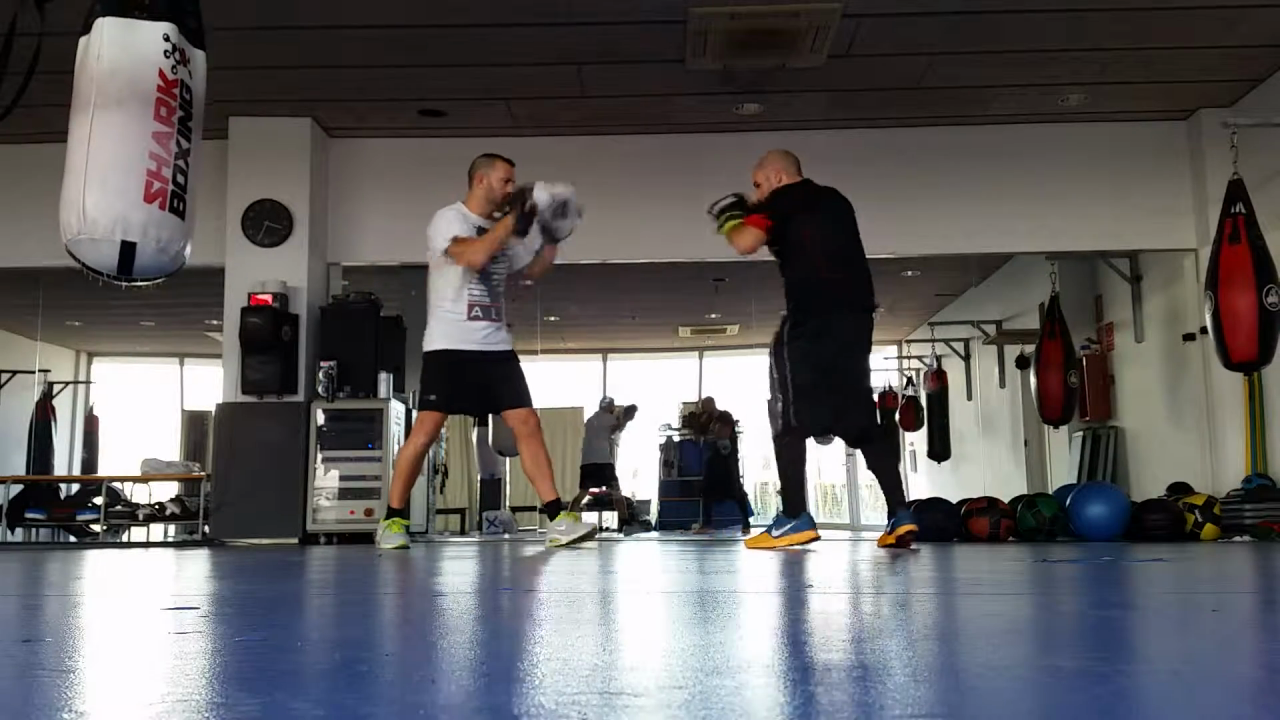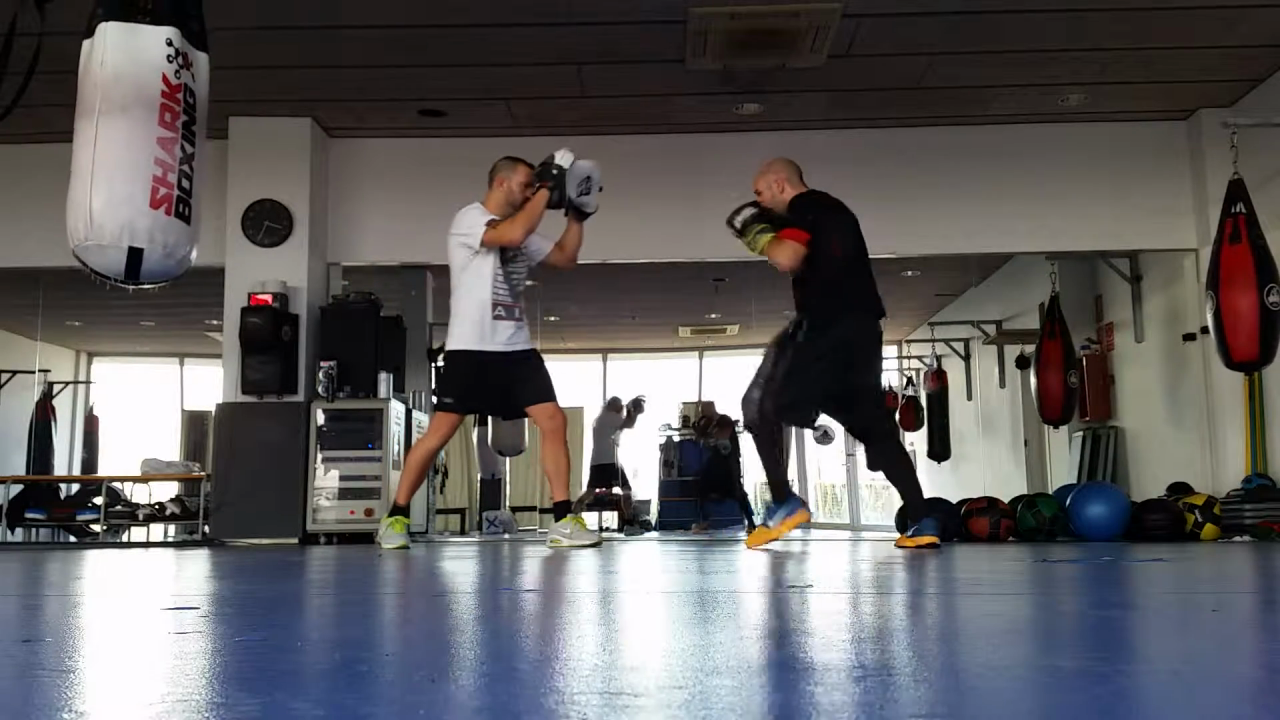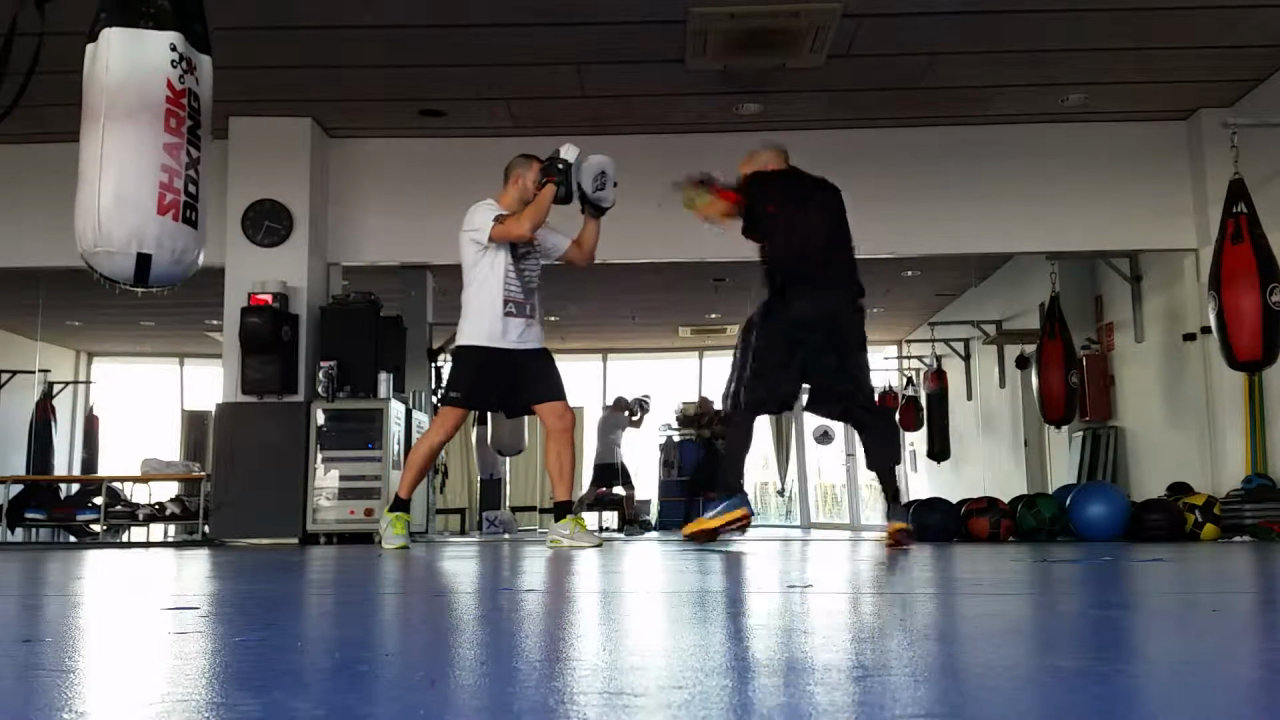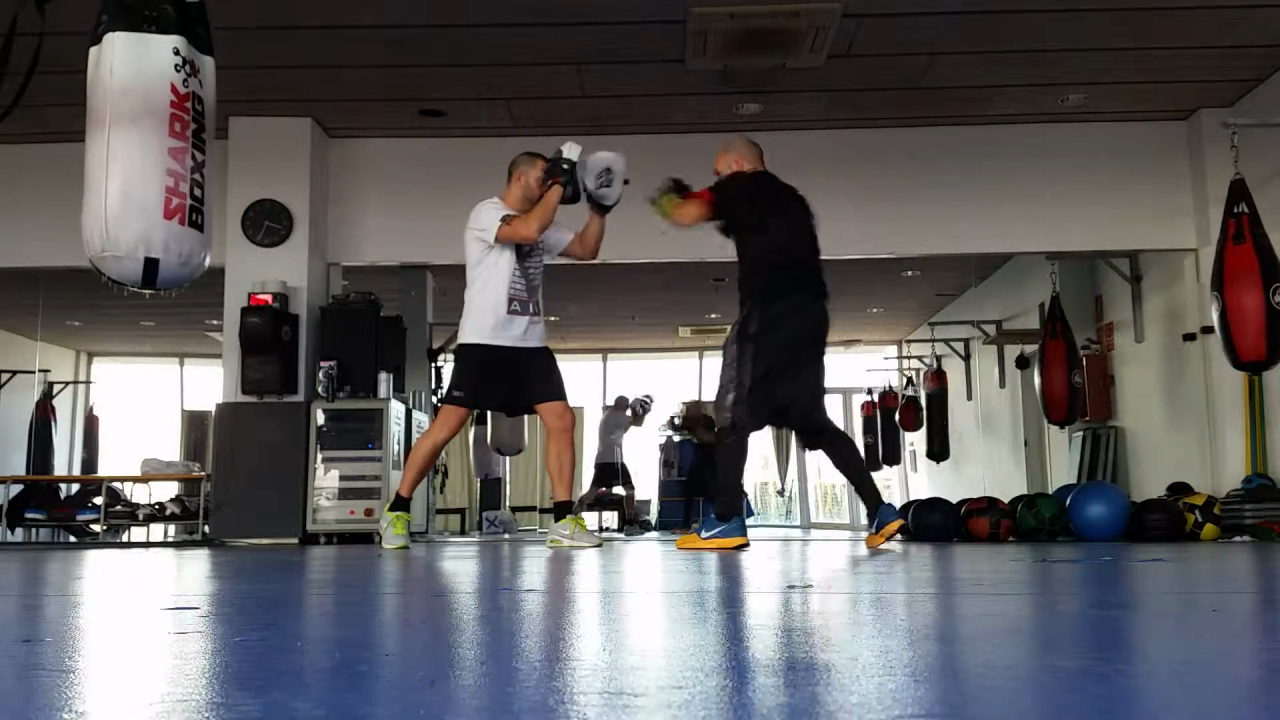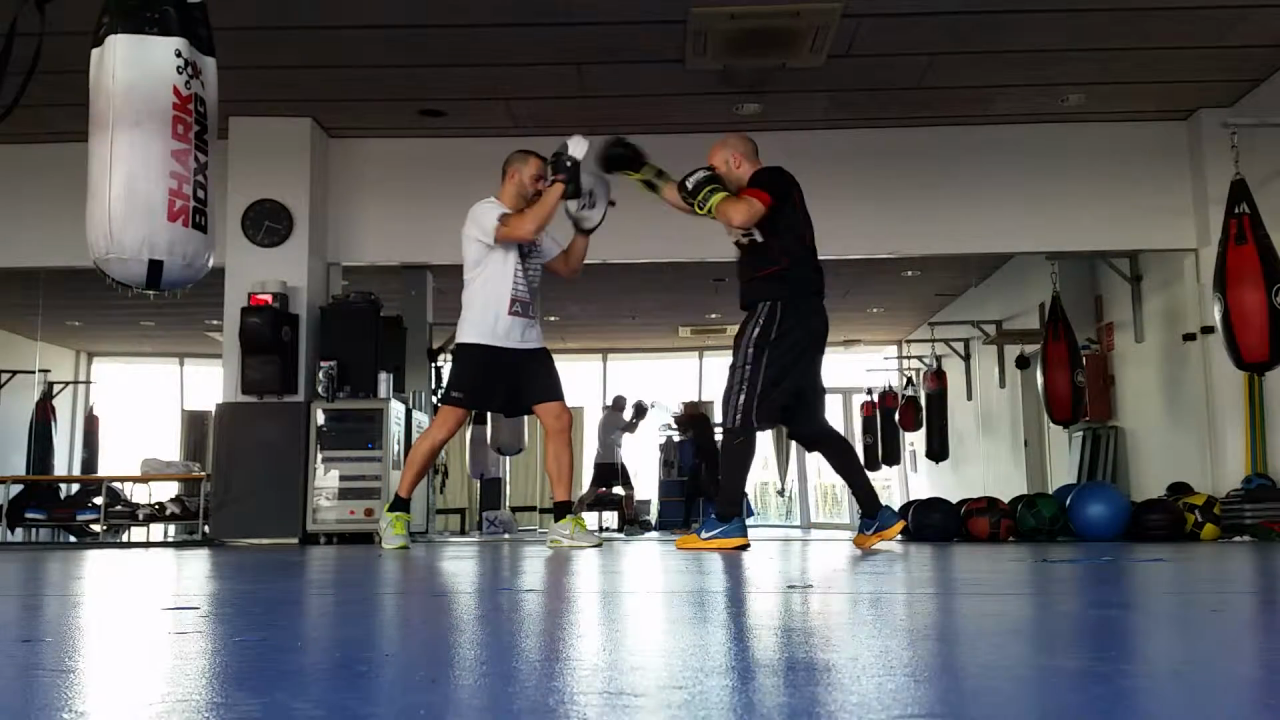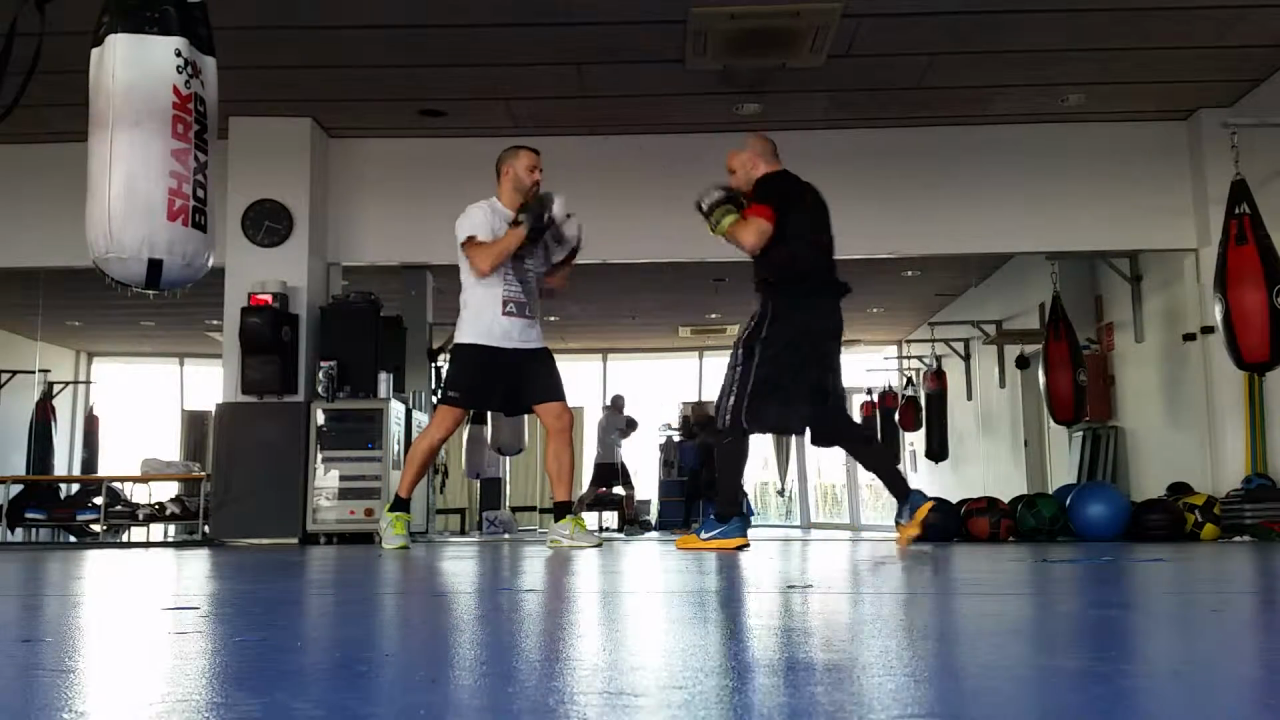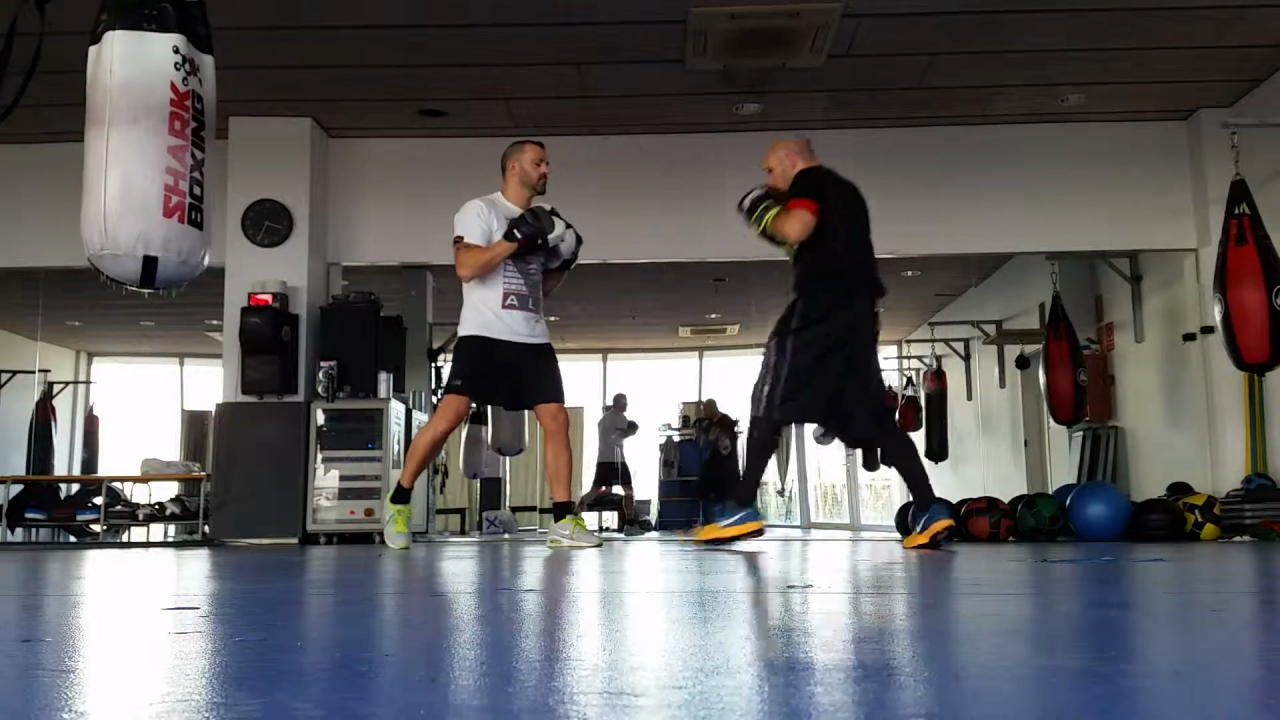
dt=0.2s
person 1, frame 1
left shoulder: (785, 198)
right shoulder: (835, 201)
left elbow: (745, 244)
left wrist: (730, 216)
left hip: (811, 317)
right hip: (854, 317)
left knee: (789, 416)
right knee: (861, 418)
left ankle: (795, 518)
right ankle: (899, 514)
person 1, frame 2
left shoulder: (803, 206)
right shoulder: (836, 209)
left elbow: (787, 259)
left wrist: (754, 228)
right wrist: (771, 227)
left hip: (822, 323)
right hip: (862, 325)
left knee: (761, 407)
right knee: (875, 426)
left ankle: (785, 503)
right ankle: (922, 523)
person 1, frame 3
left shoulder: (765, 184)
right shoulder: (827, 192)
left elbow: (709, 209)
left hip: (791, 303)
right hip: (841, 306)
left knee: (742, 401)
right knee: (862, 407)
left ankle: (731, 499)
right ankle: (895, 509)
person 1, frame 4
left shoulder: (745, 187)
right shoulder: (791, 199)
left elbow: (686, 215)
left wrist: (667, 195)
left hip: (771, 312)
right hip: (806, 311)
left knee: (735, 412)
right knee: (811, 421)
left ankle: (728, 521)
right ankle: (880, 512)
person 1, frame 5
left shoulder: (775, 180)
right shoulder: (755, 193)
left elbow: (738, 217)
right elbow: (716, 214)
left wrist: (706, 188)
right wrist: (644, 171)
left hip: (781, 311)
right hip: (796, 314)
left knee: (743, 414)
right knee: (806, 421)
left ankle: (727, 522)
right ankle: (875, 514)
person 1, frame 6
left shoulder: (774, 185)
right shoulder: (804, 193)
left elbow: (751, 239)
left wrist: (721, 213)
right wrist: (725, 213)
left hip: (787, 313)
right hip: (820, 313)
left knee: (736, 410)
right knee: (832, 417)
left ankle: (727, 521)
right ankle: (907, 500)
person 1, frame 7
left shoulder: (810, 181)
right shoulder: (845, 190)
left elbow: (795, 231)
left wrist: (764, 211)
right wrist: (776, 218)
left hip: (822, 307)
right hip: (858, 310)
left knee: (771, 404)
right knee: (871, 417)
left ankle: (743, 508)
right ankle: (930, 510)
person 2, frame 1
left shoulder: (503, 228)
right shoulder: (448, 219)
left elbow: (534, 270)
right elbow: (475, 257)
left wrist: (550, 237)
right wrist: (514, 217)
left hip: (496, 347)
right hip: (449, 346)
left knee: (527, 424)
right knee: (425, 430)
left ankle: (558, 519)
right ankle: (393, 519)
person 2, frame 2
left shoulder: (520, 231)
right shoulder: (468, 219)
left elbow: (565, 258)
right elbow: (513, 234)
left wrist: (575, 213)
right wrist: (547, 189)
left hip: (517, 348)
right hip: (471, 347)
left knee: (553, 421)
right knee: (441, 430)
left ankle: (564, 521)
right ankle: (396, 517)
person 2, frame 3
left shoulder: (537, 230)
right shoulder: (480, 215)
left elbow: (583, 256)
right elbow: (522, 228)
left wrist: (592, 211)
right wrist: (554, 183)
left hip: (528, 346)
right hip: (481, 344)
left knee: (561, 420)
right knee: (445, 426)
left ankle: (564, 522)
right ankle: (397, 512)
person 2, frame 4
left shoulder: (541, 225)
right shoulder: (485, 213)
left elbow: (587, 249)
right elbow: (528, 230)
left wrist: (599, 206)
right wrist: (560, 184)
left hip: (530, 345)
right hip: (484, 342)
left knee: (562, 421)
right knee: (448, 424)
left ankle: (564, 522)
right ankle: (397, 511)
person 2, frame 5
left shoulder: (533, 226)
right shoulder: (484, 213)
left elbow: (569, 267)
right elbow: (527, 228)
left wrist: (584, 228)
right wrist: (564, 181)
left hip: (527, 345)
right hip: (482, 342)
left knee: (559, 420)
right knee: (447, 424)
left ankle: (564, 522)
right ankle: (396, 511)
person 2, frame 6
left shoulder: (534, 226)
right shoulder: (477, 214)
left elbow: (549, 284)
right elbow: (483, 263)
left wrist: (566, 251)
right wrist: (524, 225)
left hip: (528, 345)
right hip: (480, 342)
left knee: (560, 420)
right knee: (444, 424)
left ankle: (564, 522)
right ankle: (397, 511)
person 2, frame 7
left shoulder: (539, 222)
right shoulder: (479, 210)
right elbow: (466, 268)
left wrist: (563, 260)
right wrist: (515, 237)
left hip: (532, 340)
right hip: (483, 335)
left knee: (556, 421)
right knee: (448, 416)
left ankle: (564, 522)
right ankle: (399, 501)
